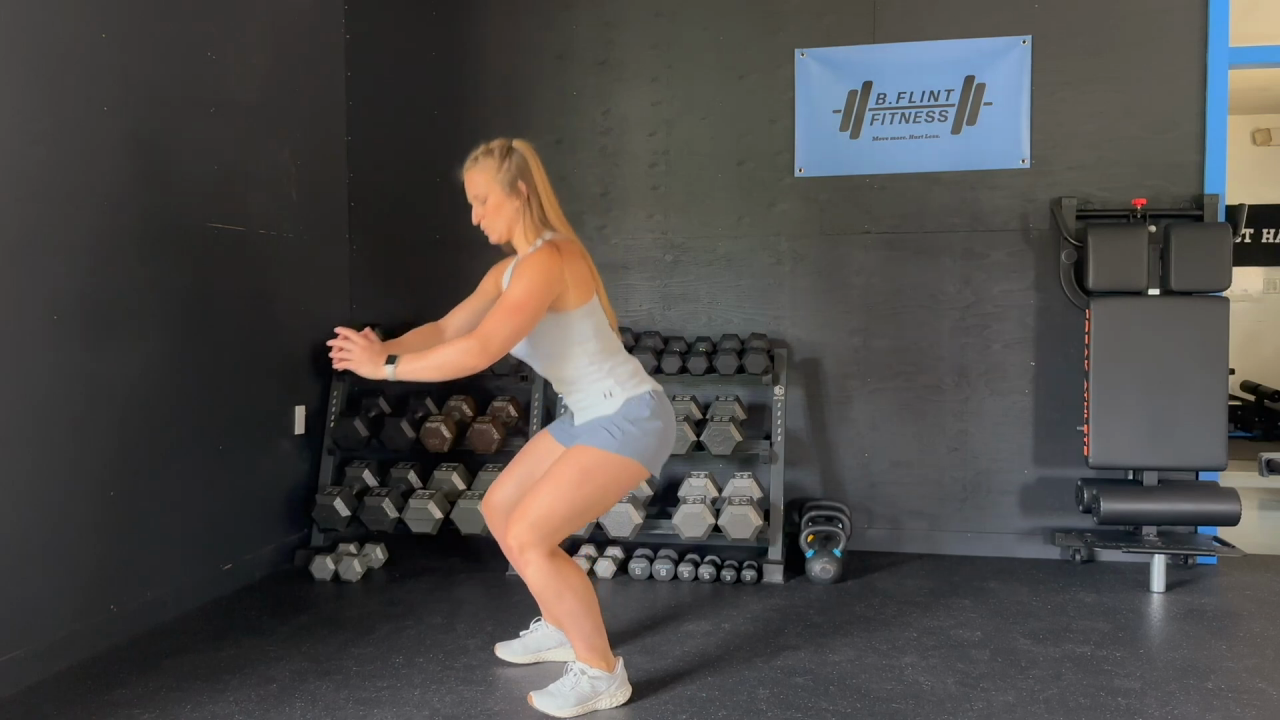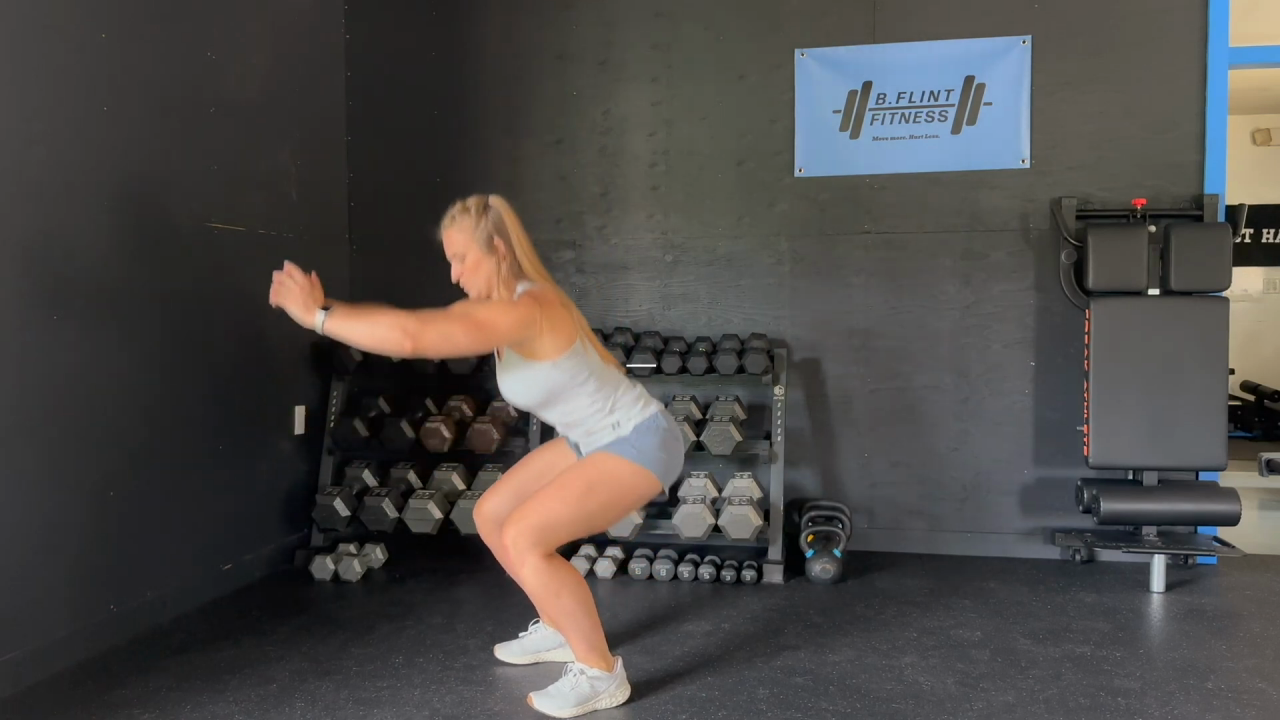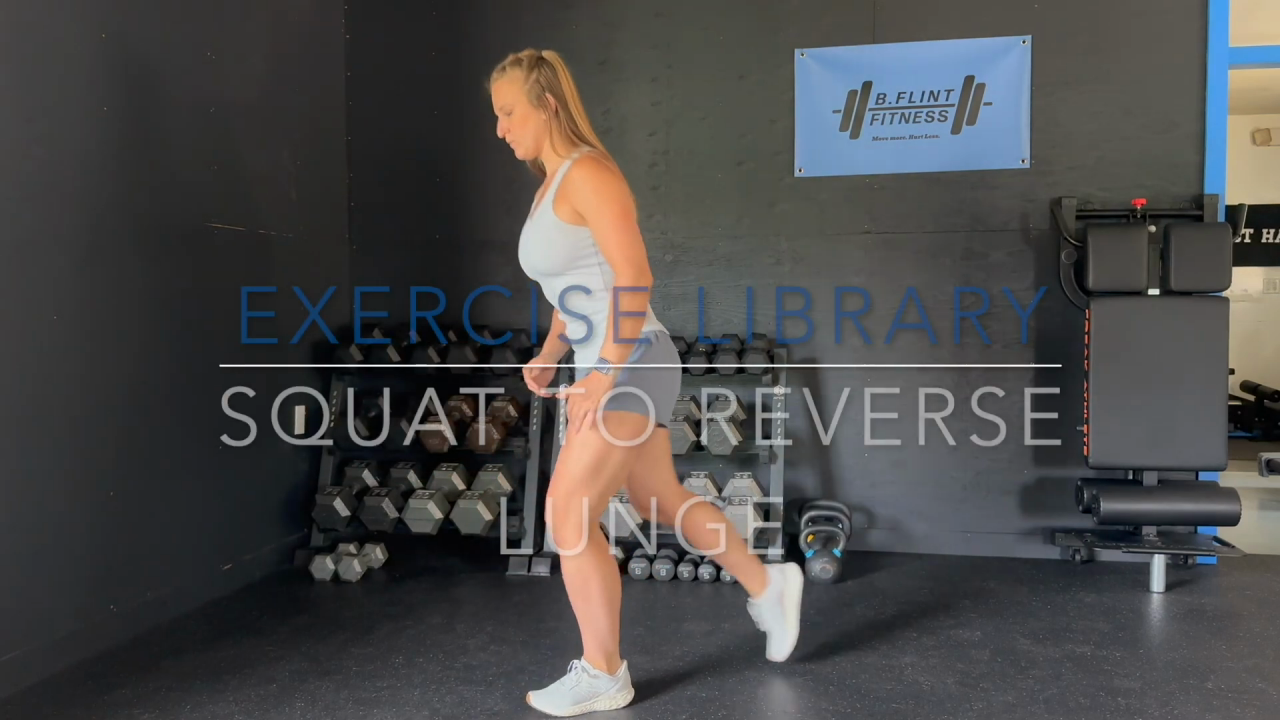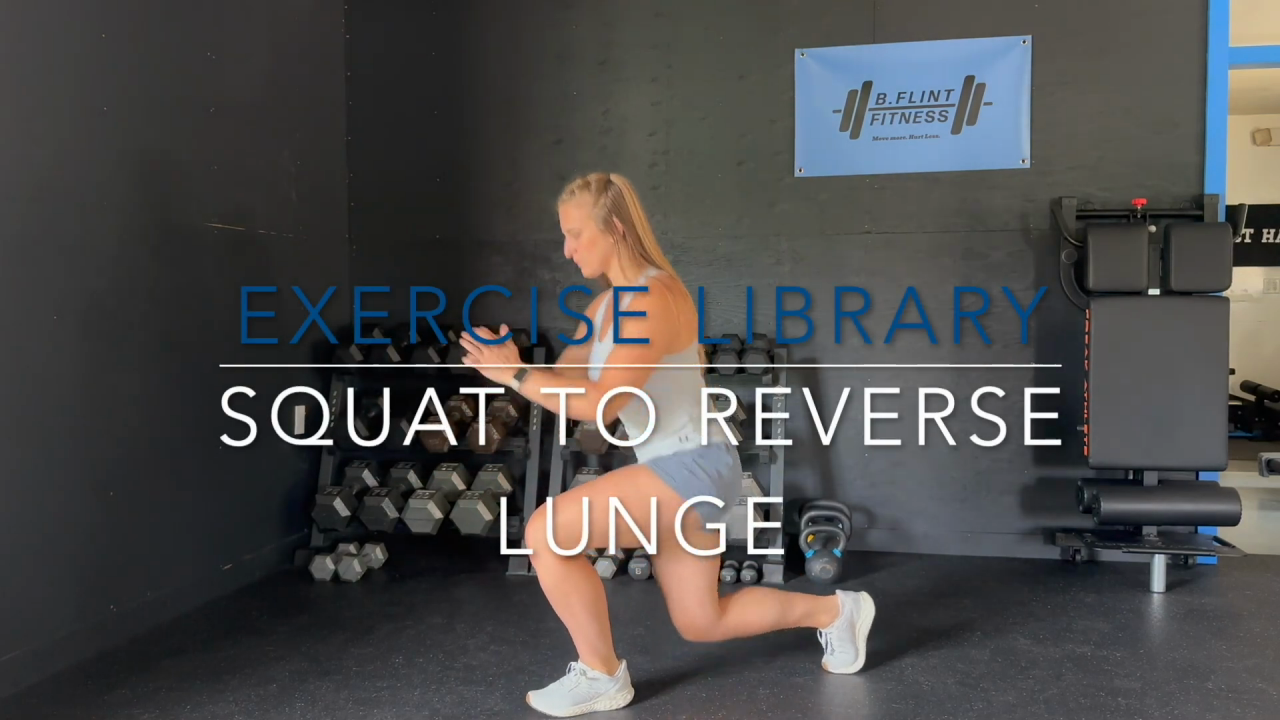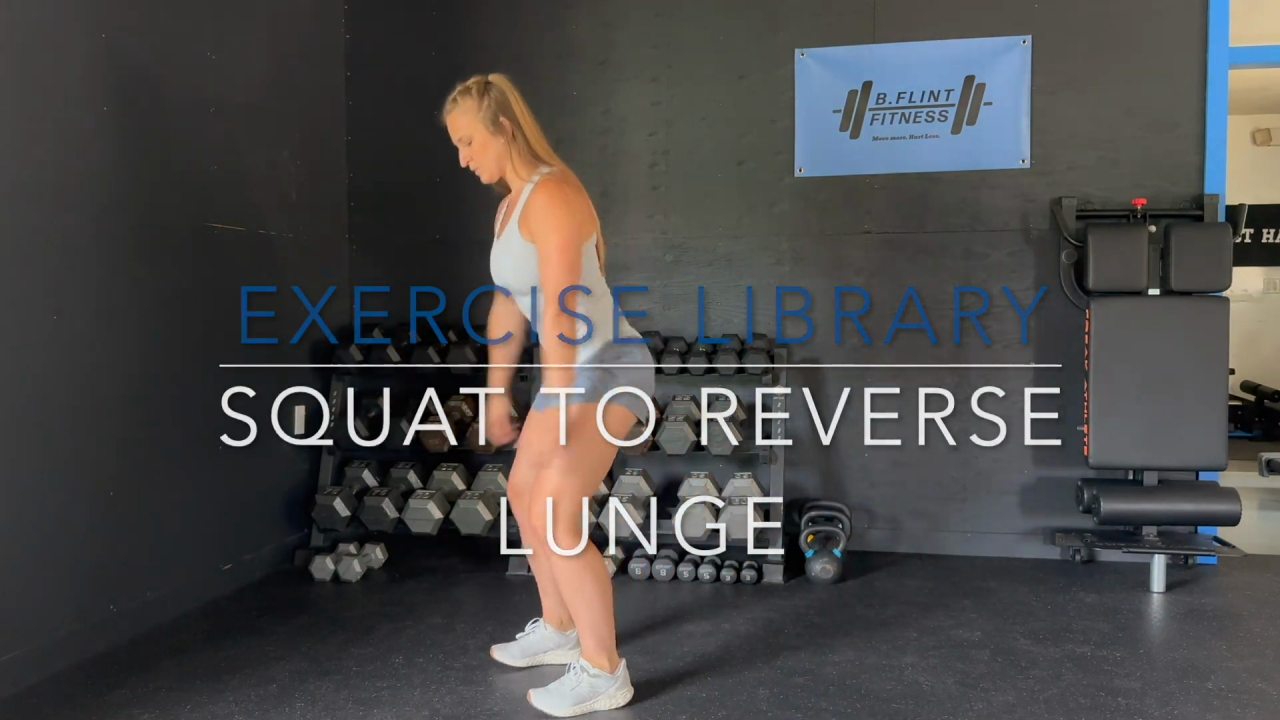
dt=1s
person 1, frame 1
left shoulder: (548, 260)
right shoulder: (509, 270)
left elbow: (481, 351)
right elbow: (449, 330)
left wrist: (391, 366)
right wrist: (386, 350)
left hip: (629, 418)
right hip: (596, 414)
left knee: (527, 538)
right knee: (499, 510)
left ankle: (602, 672)
right ankle: (560, 627)
person 1, frame 2
left shoulder: (526, 311)
right shoulder: (499, 308)
left elbow: (412, 339)
right elbow: (412, 322)
left wrist: (318, 316)
right wrist: (324, 310)
left hip: (641, 443)
right hip: (602, 439)
left knee: (523, 540)
right knee: (492, 515)
left ankle: (599, 673)
right ankle: (561, 627)
person 1, frame 3
left shoulder: (588, 172)
right shoulder: (552, 186)
left elbow: (635, 279)
left wrist: (603, 376)
right wrist: (549, 356)
left hip: (630, 367)
right hip: (611, 367)
left knee: (567, 518)
right knee: (661, 503)
right ankle: (768, 585)
person 1, frame 4
left shoulder: (654, 300)
right shoulder: (606, 303)
left elbow: (601, 405)
right elbow: (565, 384)
left wrist: (515, 376)
right wrist: (513, 367)
left hip: (695, 472)
right hip: (675, 471)
left knee: (547, 532)
right knee: (701, 622)
left ankle: (601, 675)
right ankle: (836, 612)
person 1, frame 5
left shoulder: (551, 193)
right shoulder: (510, 206)
left elbow: (562, 309)
right elbow: (507, 307)
left wrist: (563, 410)
right wrist: (498, 392)
left hip: (606, 369)
right hip: (573, 371)
left knee: (555, 517)
right knee: (524, 497)
right ankle: (557, 629)
